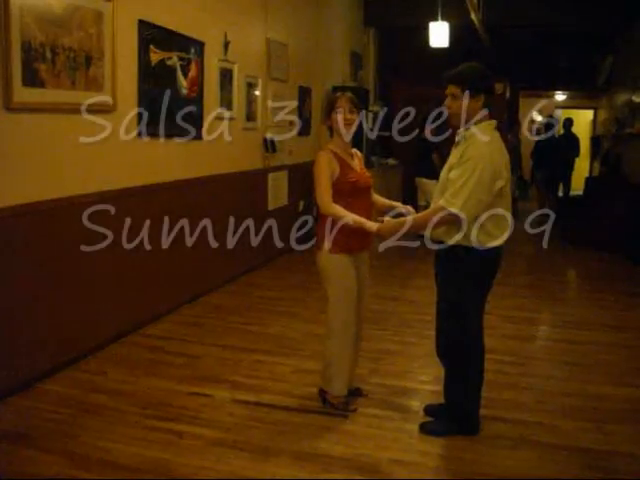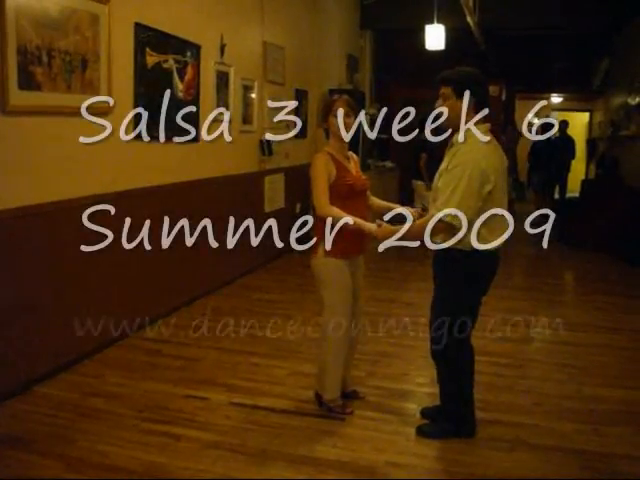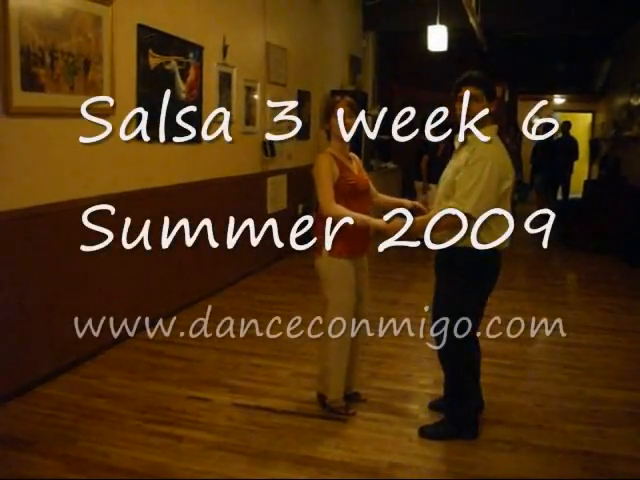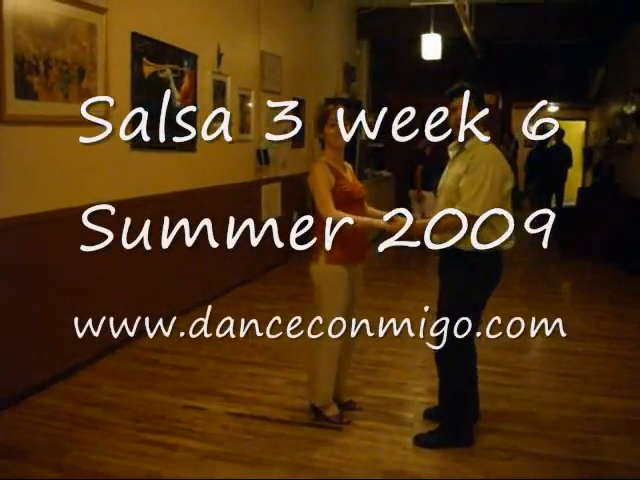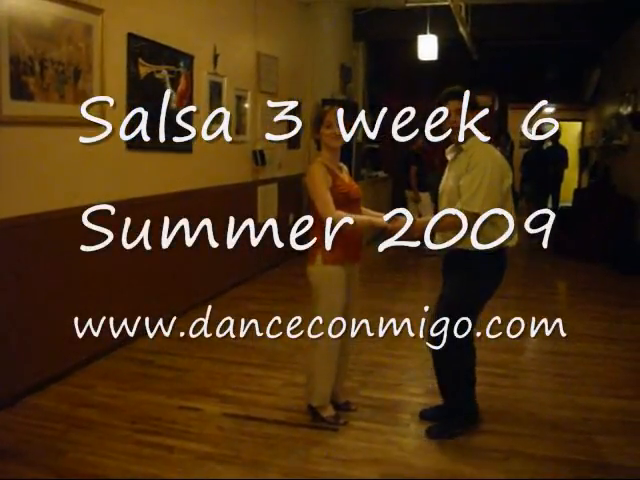
dt=0.4s
person 1, frame 1
left shoulder: (483, 149)
right shoulder: (470, 140)
left elbow: (451, 212)
left wrist: (400, 226)
right wrist: (413, 219)
left hip: (469, 257)
right hip: (459, 252)
left knee: (459, 338)
right knee: (454, 335)
left ankle: (462, 417)
right ankle: (457, 404)
person 1, frame 2
left shoulder: (470, 155)
right shoulder: (480, 142)
left elbow: (445, 221)
left wrist: (396, 233)
right wrist: (420, 216)
left hip: (466, 259)
right hip: (467, 254)
left knee: (449, 339)
right knee: (448, 336)
left ankle: (458, 420)
right ankle: (453, 406)
person 1, frame 3
left shoulder: (488, 153)
right shoulder: (467, 145)
left elbow: (461, 216)
left wrist: (411, 227)
right wrist: (428, 212)
left hip: (470, 258)
right hip: (458, 254)
left knee: (454, 337)
right knee: (451, 332)
left ankle: (462, 420)
right ankle: (464, 398)
person 1, frame 4
left shoulder: (486, 158)
right shoulder: (458, 152)
left elbow: (467, 217)
left wrist: (417, 228)
right wrist: (422, 223)
left hip: (475, 259)
right hip: (457, 256)
left knee: (452, 340)
right knee: (454, 337)
left ankle: (457, 427)
right ankle: (461, 406)
person 1, frame 5
left shoulder: (484, 158)
right shoulder: (456, 155)
left elbow: (467, 216)
left wrist: (419, 226)
right wrist: (423, 226)
left hip: (481, 259)
right hip: (461, 255)
left knee: (442, 334)
right knee: (455, 333)
left ankle: (462, 412)
right ankle: (459, 405)
person 2, frame 1
left shoulder: (357, 155)
right shoulder: (326, 157)
left elbow: (368, 196)
right elbow: (326, 205)
left wrist: (396, 206)
right wrist: (368, 224)
left hip: (358, 247)
right hip: (335, 247)
left knee: (356, 316)
right knee: (342, 318)
left ankle: (345, 380)
right ankle: (331, 388)
person 2, frame 2
left shoulder: (353, 158)
right shoulder: (322, 160)
left elbow: (366, 200)
right elbow: (323, 208)
left wrist: (396, 208)
right wrist: (366, 226)
left hip: (353, 251)
right hip: (330, 251)
left knee: (352, 320)
right knee: (337, 321)
left ankle: (342, 382)
right ankle: (327, 392)
person 2, frame 3
left shoulder: (355, 159)
right shoulder: (325, 161)
left elbow: (372, 197)
right elbow: (329, 208)
left wrist: (404, 203)
right wrist: (376, 223)
left hip: (357, 251)
right hip: (334, 251)
left knee: (356, 319)
right knee: (339, 321)
left ankle: (346, 384)
right ankle: (330, 393)
person 2, frame 4
left shoulder: (348, 168)
right shoulder: (321, 169)
right elbow: (330, 214)
left wrist: (392, 217)
right wrist: (379, 224)
left hip: (351, 258)
right hip: (330, 258)
left knee: (346, 328)
right knee: (330, 328)
left ankle: (338, 392)
right ankle: (321, 401)
person 2, frame 5
left shoulder: (343, 168)
right shoulder: (317, 170)
right elbow: (330, 215)
left wrist: (386, 217)
right wrist: (379, 222)
left hip: (348, 258)
right hip: (327, 259)
right knee: (327, 330)
left ankle: (335, 393)
right ankle: (318, 401)
